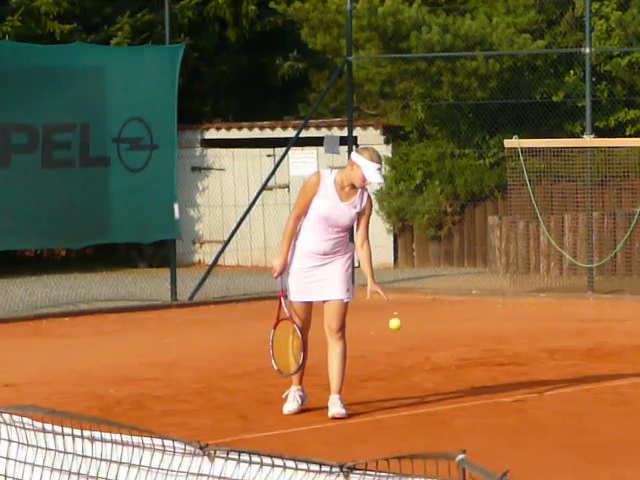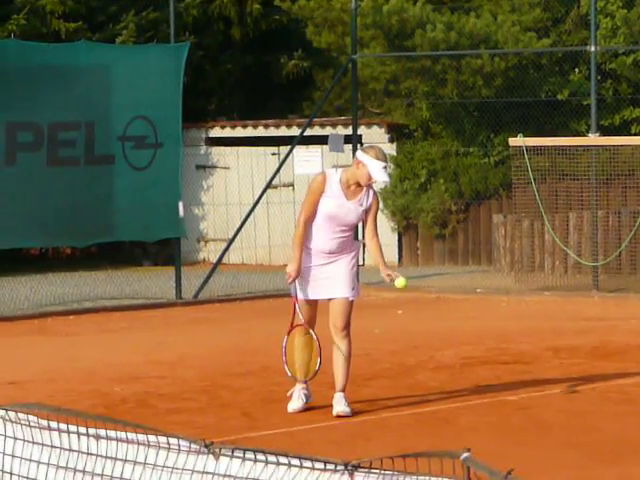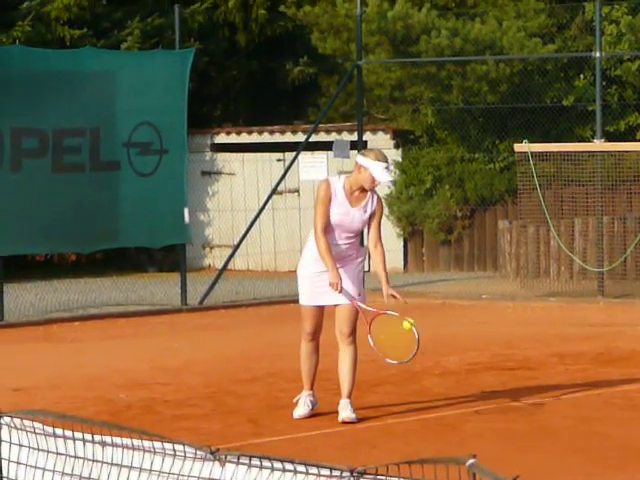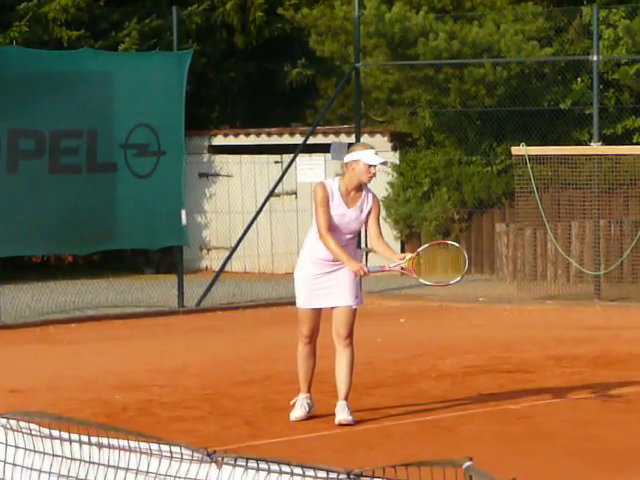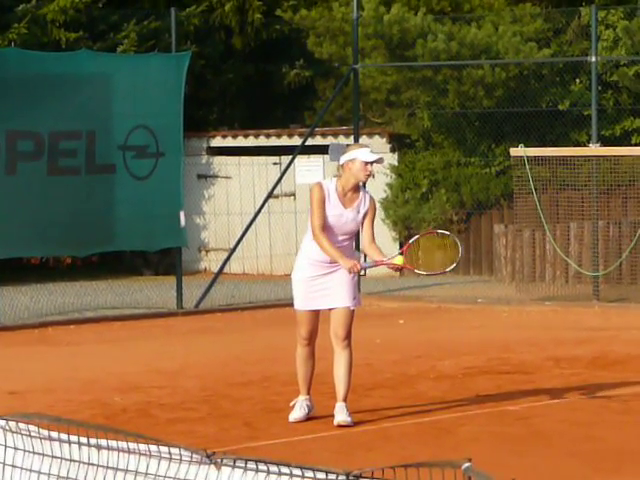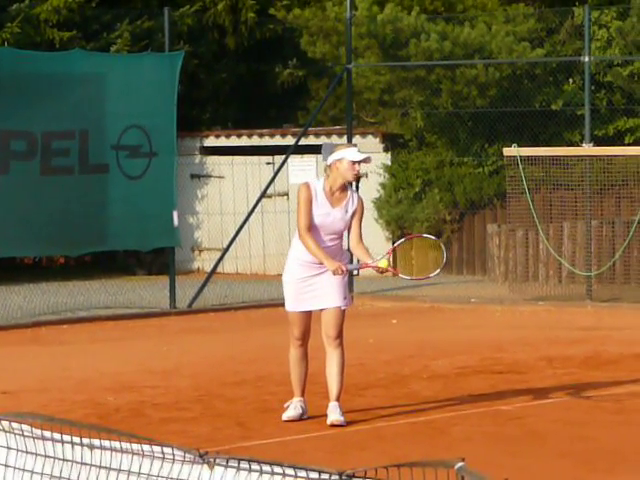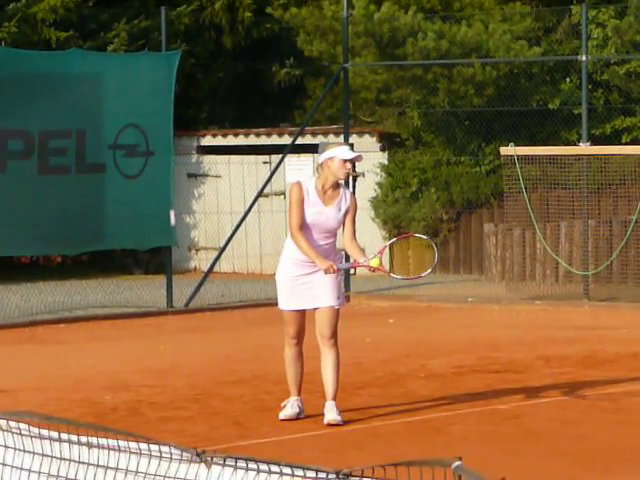
dt=0.3s
person 1, frame 1
left shoulder: (365, 200)
right shoulder: (318, 180)
left elbow: (361, 242)
right elbow: (295, 218)
left wrist: (371, 281)
right wrist: (283, 256)
left hip: (336, 263)
right hip: (303, 260)
left knee: (335, 331)
right knee: (299, 329)
left ankle: (335, 397)
right ankle: (296, 390)
person 1, frame 2
left shoulder: (371, 197)
right shoulder: (324, 180)
left elbow: (371, 237)
right elbow: (303, 220)
left wrist: (382, 267)
right wrist: (295, 260)
left hip: (342, 261)
right hip: (310, 259)
left knee: (341, 330)
right knee: (305, 327)
left ankle: (340, 396)
right ankle: (301, 389)
person 1, frame 3
left shoulder: (375, 203)
right shoulder: (328, 187)
left elbow: (375, 244)
right elbow: (319, 232)
left wrist: (385, 283)
right wrist: (331, 270)
left hip: (349, 268)
right hip: (315, 265)
left knee: (347, 335)
right knee: (310, 334)
left ankle: (345, 402)
right ankle: (307, 395)
person 1, frame 4
left shoulder: (371, 201)
right shoulder: (324, 189)
left elbow: (376, 240)
right elbow: (324, 233)
left wrist: (400, 258)
right wrist: (350, 261)
left hip: (346, 270)
right hip: (312, 267)
left knee: (344, 338)
right knee: (307, 337)
left ankle: (342, 404)
right ankle: (304, 398)
person 1, frame 5
left shoulder: (368, 202)
right shoulder: (321, 189)
left elbow: (367, 242)
right elbow: (318, 232)
left wrist: (387, 260)
right wrist: (342, 259)
left hip: (343, 272)
right hip: (310, 268)
left knee: (342, 339)
right knee: (305, 339)
left ankle: (341, 405)
right ankle: (304, 400)
person 1, frame 6
left shoulder: (356, 202)
right shoulder: (308, 190)
left elbow: (355, 242)
right elbow: (304, 232)
left wrist: (374, 262)
right wrist: (327, 260)
left hip: (333, 273)
right hip: (300, 269)
left knee: (334, 340)
right knee: (298, 340)
left ankle: (334, 405)
right ankle: (298, 401)
person 1, frame 7
left shoulder: (348, 199)
right shoulder: (300, 189)
left elbow: (349, 239)
right elbow: (296, 231)
left wrist: (366, 260)
right wrist: (318, 259)
left hip: (327, 272)
right hip: (294, 269)
left knee: (328, 339)
right knee: (293, 339)
left ankle: (331, 405)
right ankle: (294, 400)
